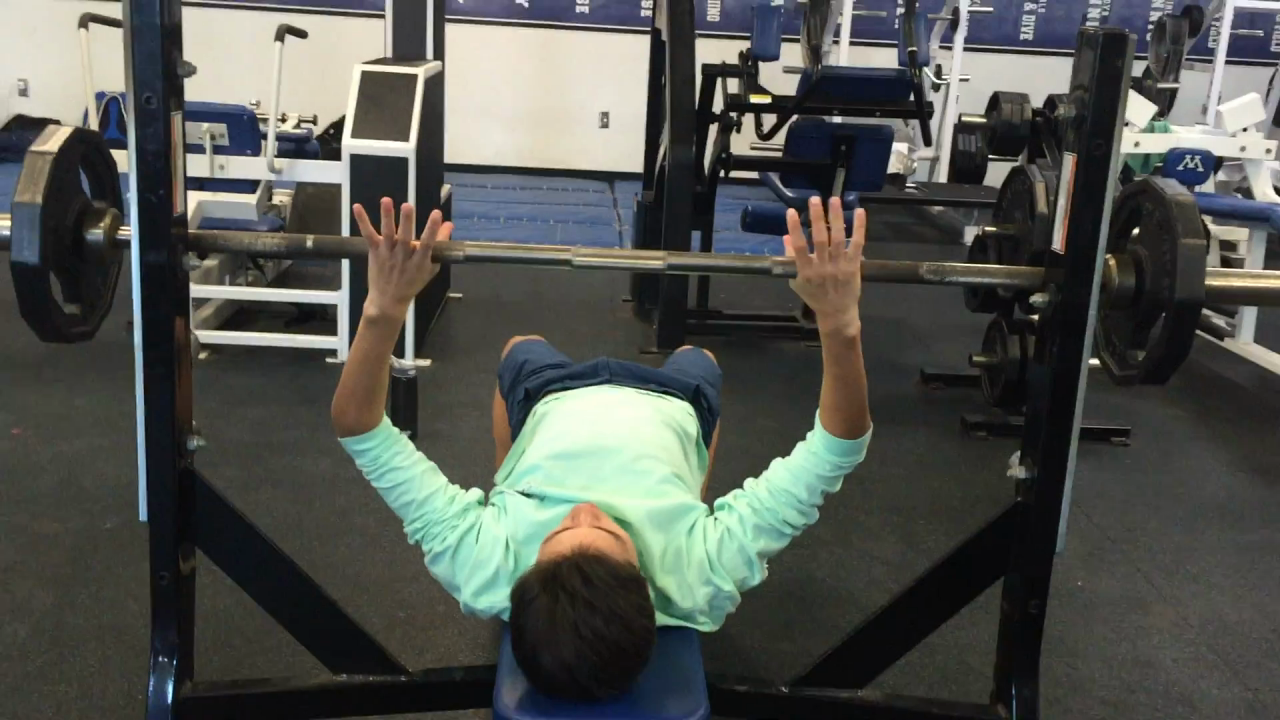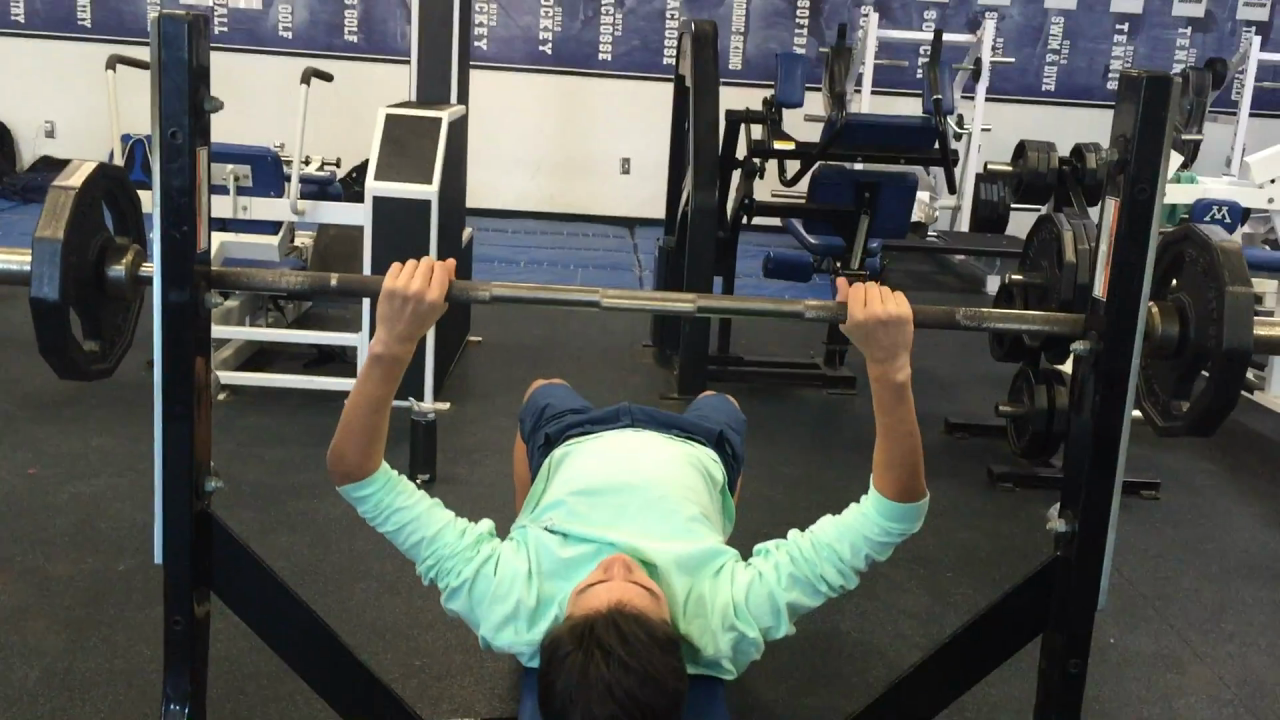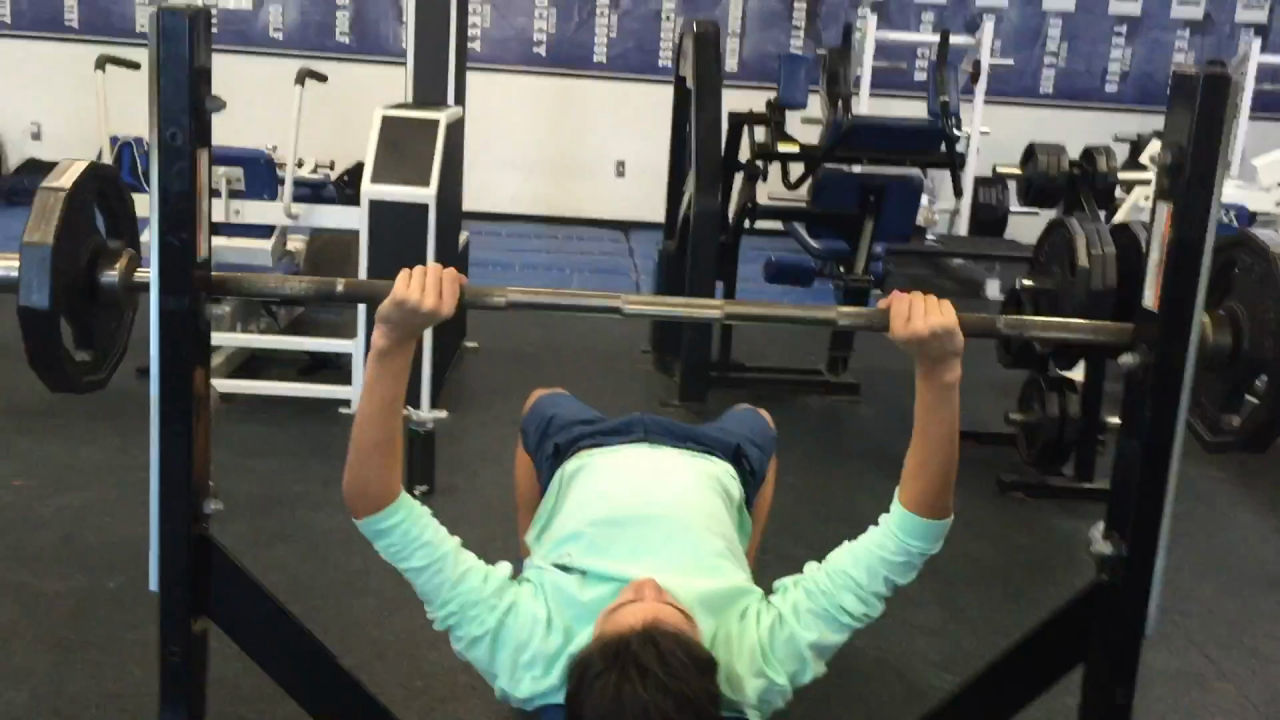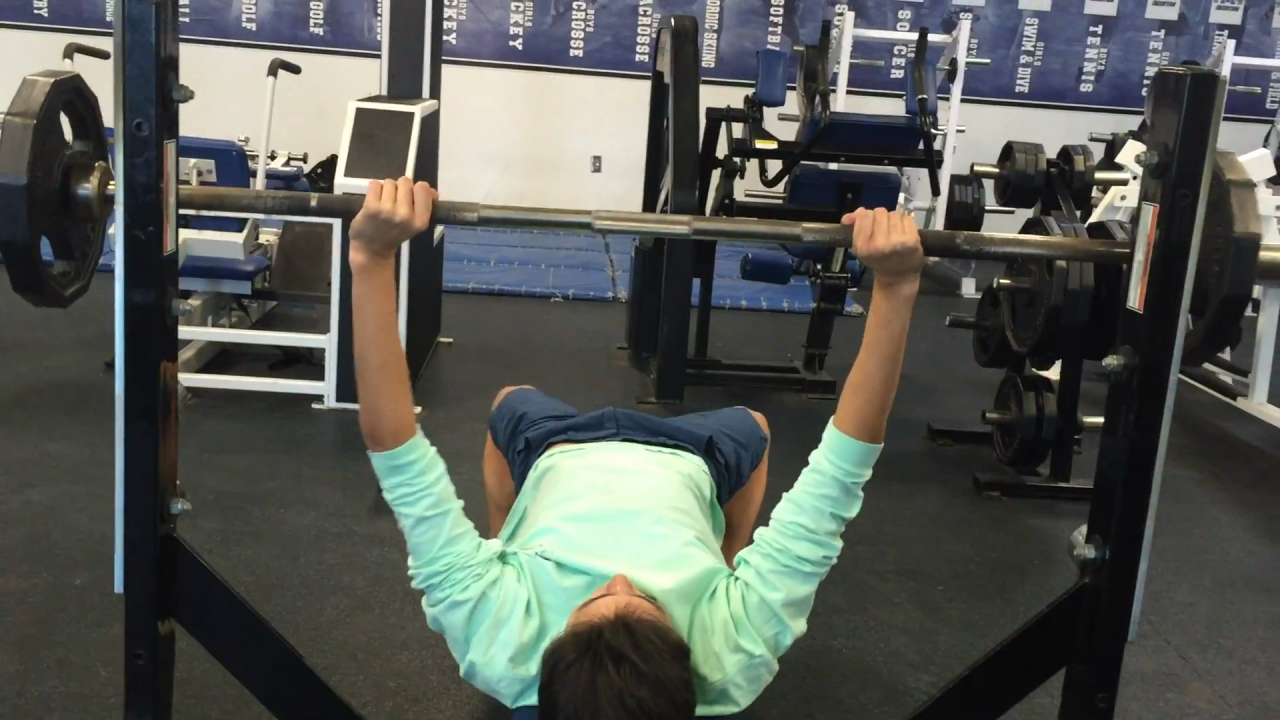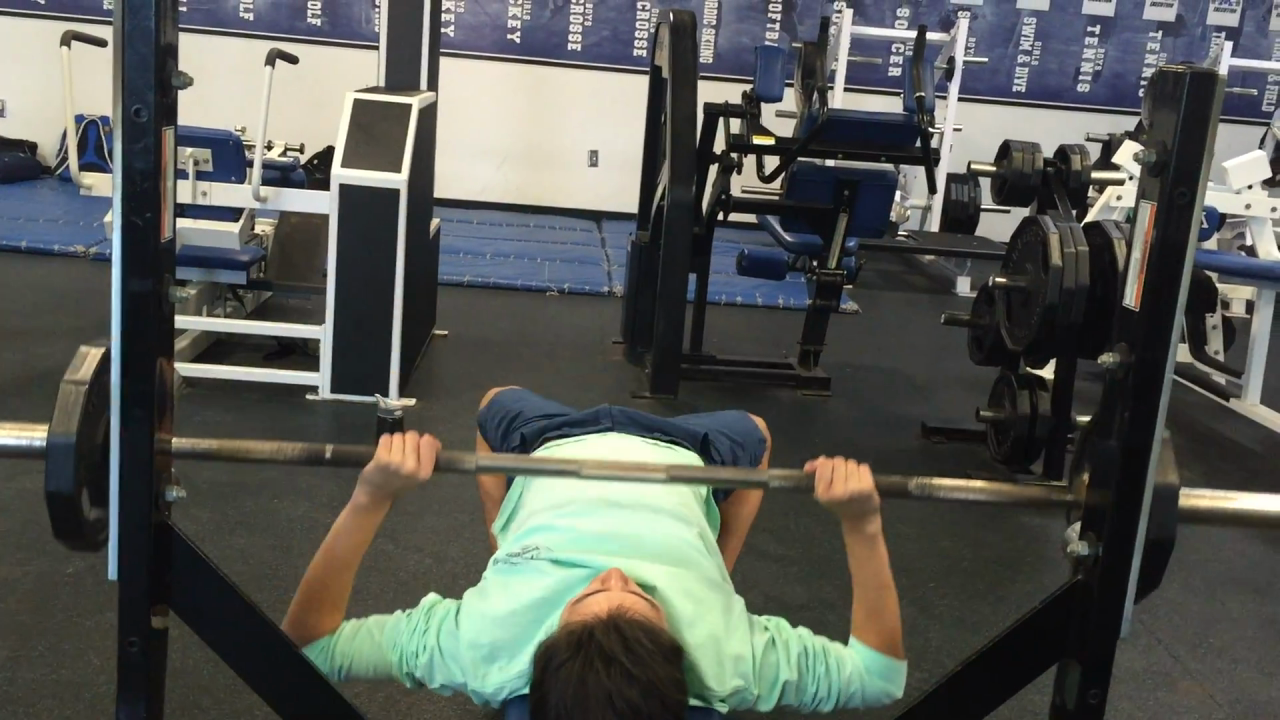
dt=1s
person 1, frame 1
left shoulder: (486, 569)
right shoulder: (698, 575)
left elbow: (360, 431)
right elbow: (836, 450)
left wrist: (384, 308)
right wrist: (839, 320)
left knee: (524, 349)
right knee: (696, 361)
person 1, frame 2
left shoulder: (512, 606)
right shoulder: (726, 617)
left elbow: (354, 474)
right elbow: (895, 514)
left wrist: (390, 344)
right wrist: (890, 368)
left knee: (545, 393)
right knee: (717, 405)
person 1, frame 3
left shoulder: (526, 655)
right shoulder: (758, 662)
left elbow: (372, 505)
right elbow: (913, 533)
left wrist: (392, 342)
right wrist: (938, 372)
left knee: (547, 404)
right knee: (752, 423)
person 1, frame 4
left shoulder: (501, 646)
right shoulder: (733, 651)
left elbow: (398, 459)
right elbow: (842, 470)
left wrist: (372, 260)
right wrist: (893, 288)
left knee: (515, 404)
right knee: (748, 426)
person 1, frame 5
left shoulder: (486, 650)
right shoulder: (727, 663)
left elbow: (308, 644)
left wrist: (370, 498)
right wrist: (863, 528)
left knee: (502, 404)
right knee: (749, 430)
